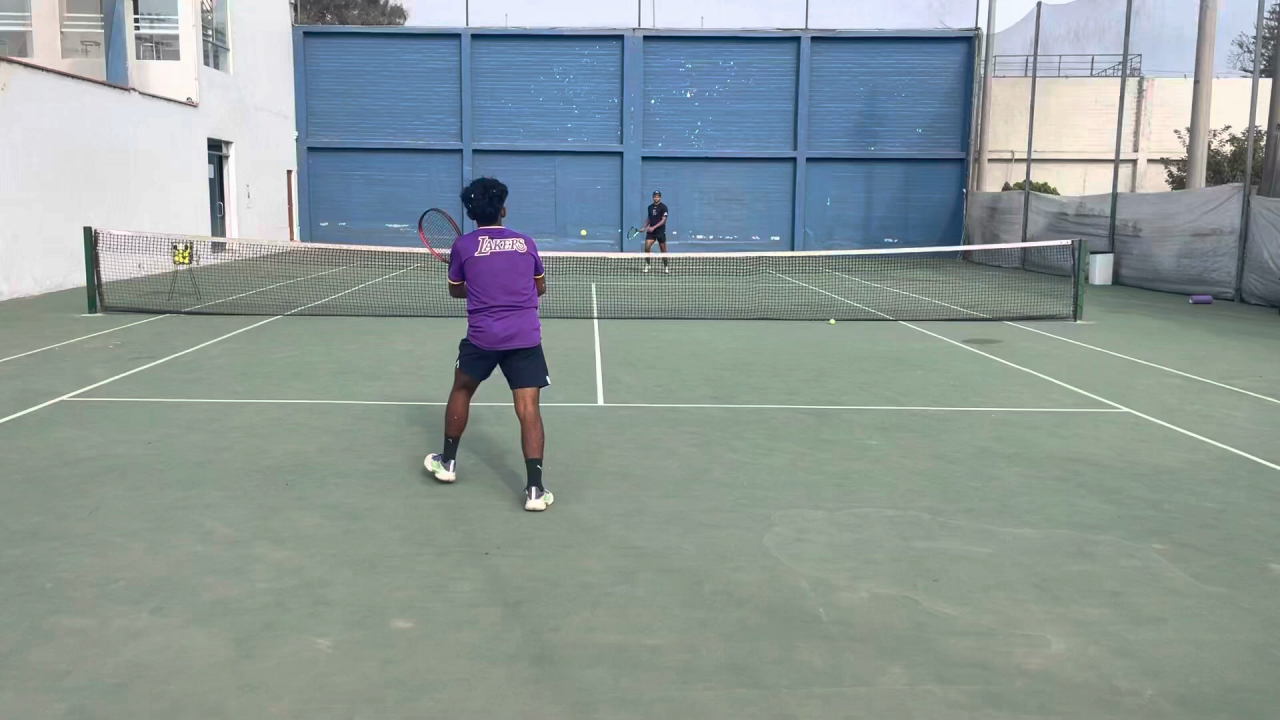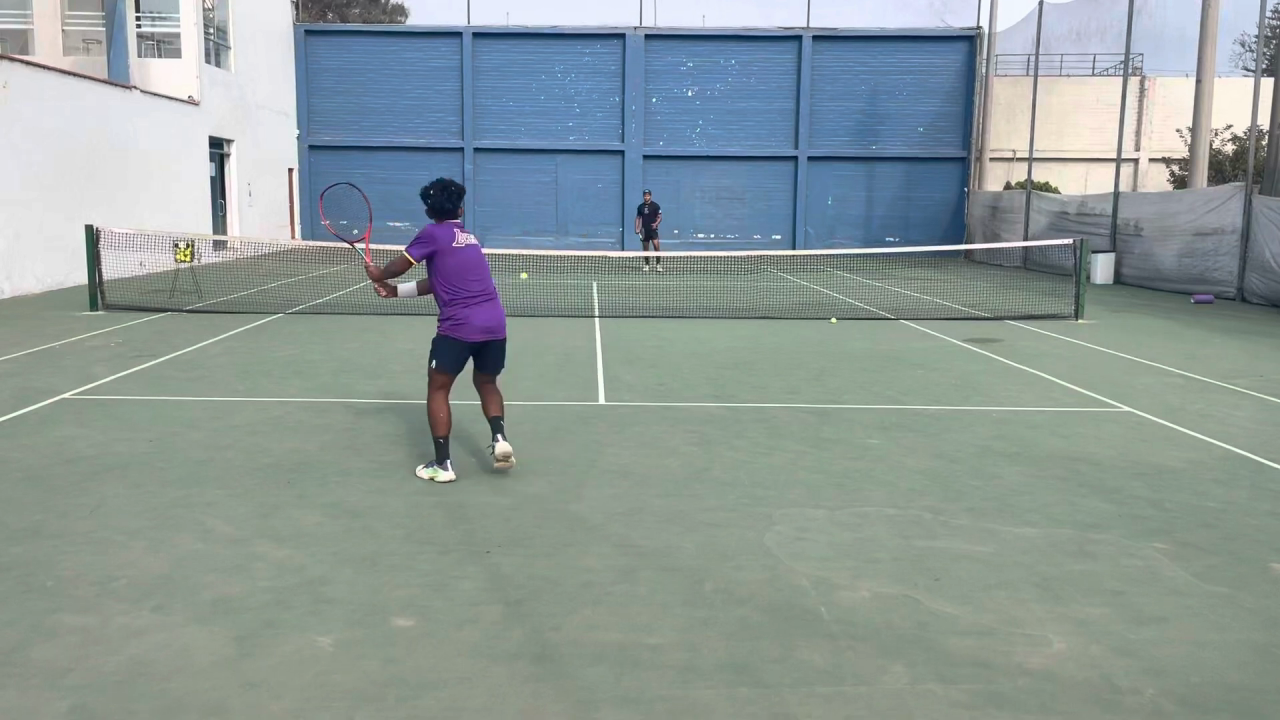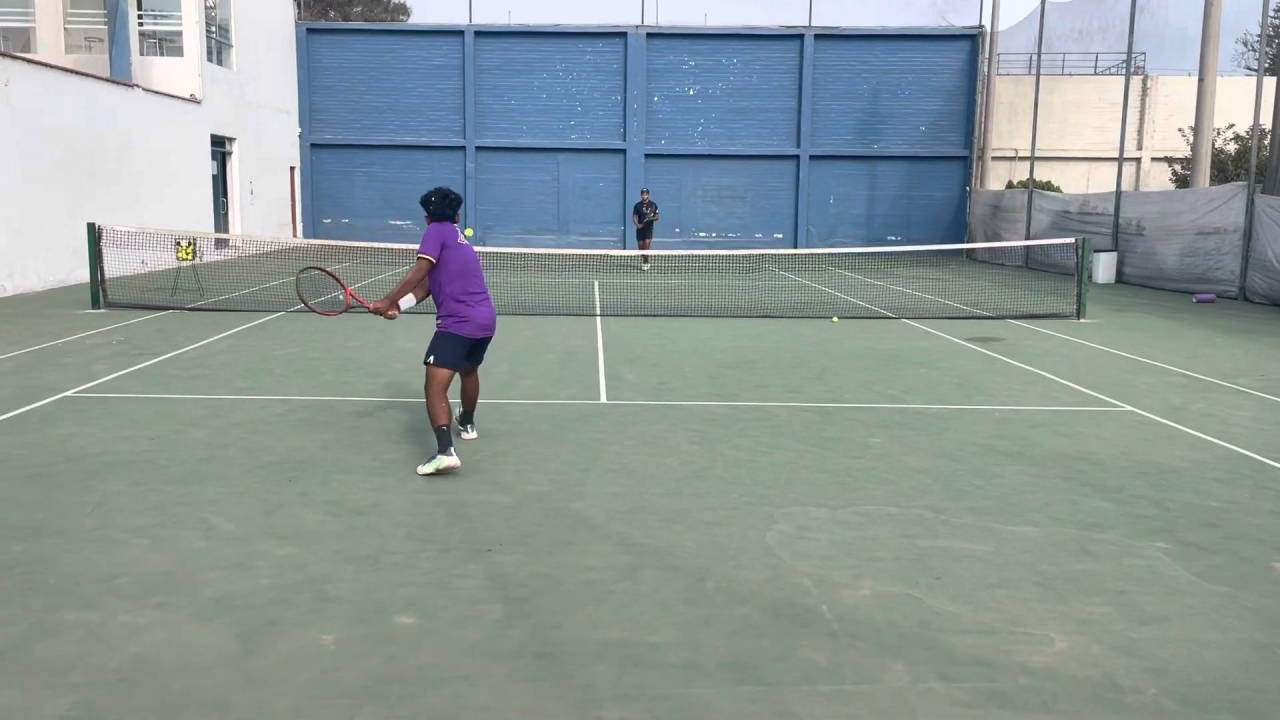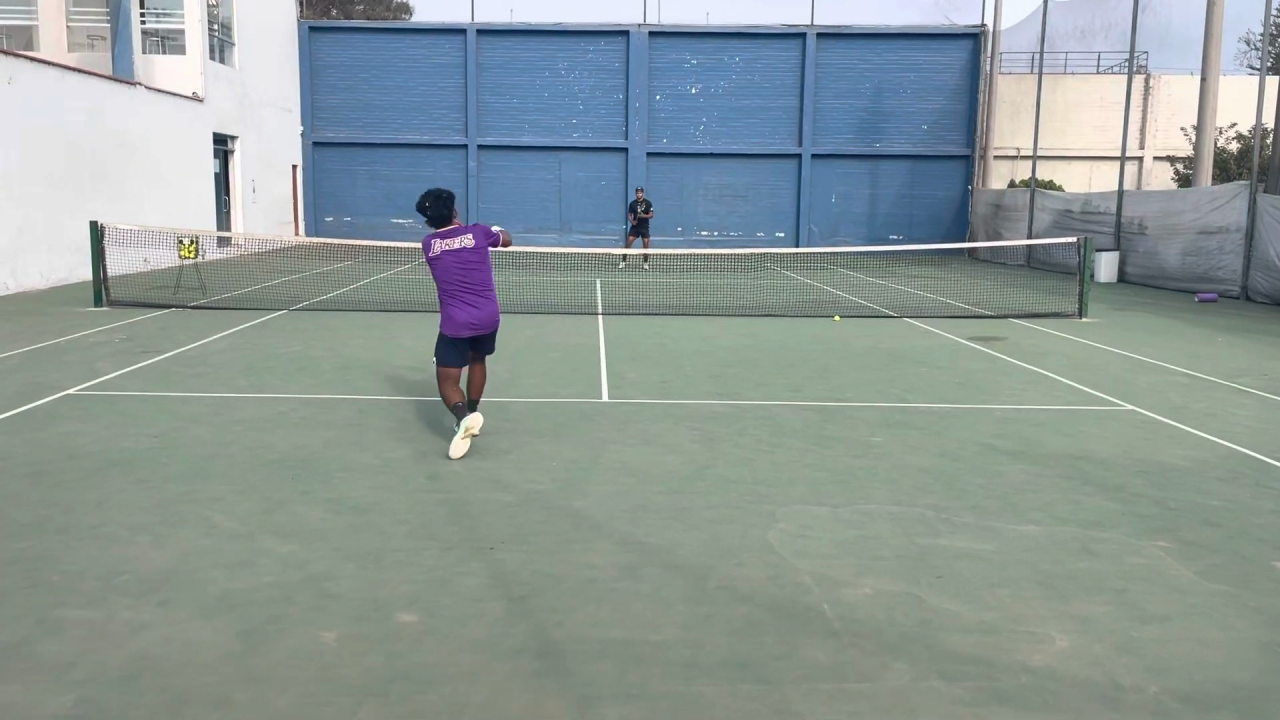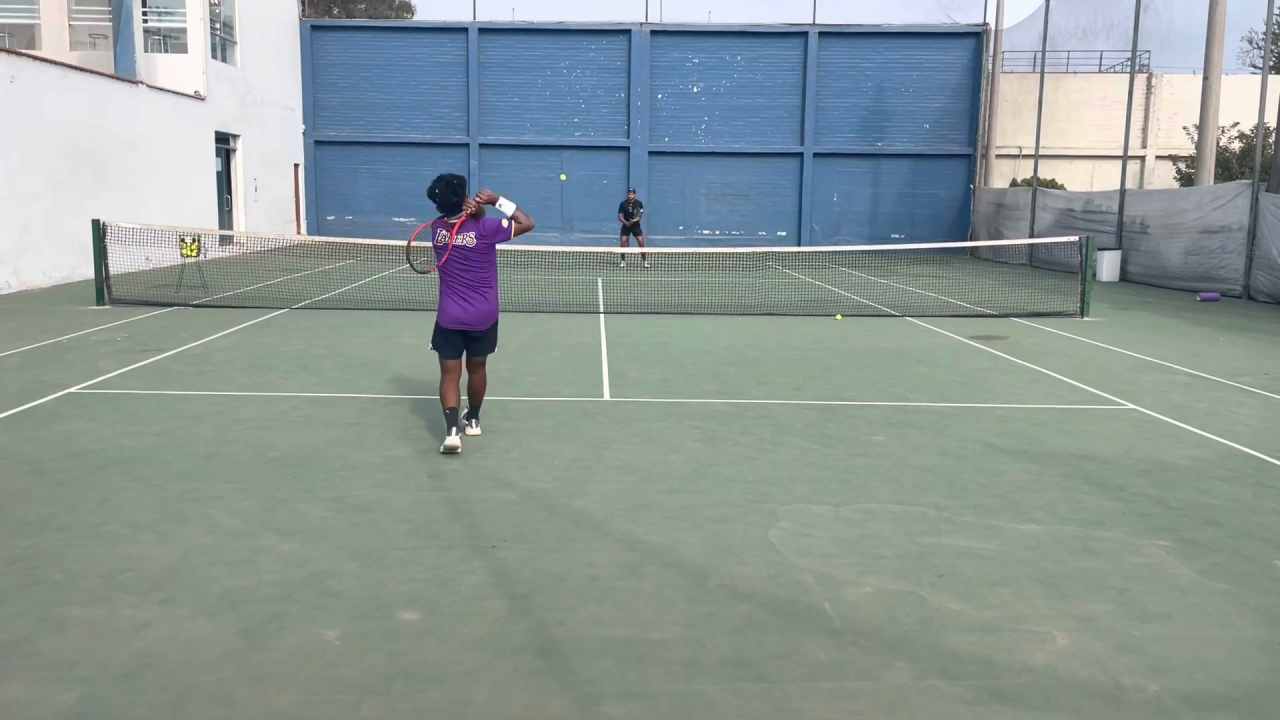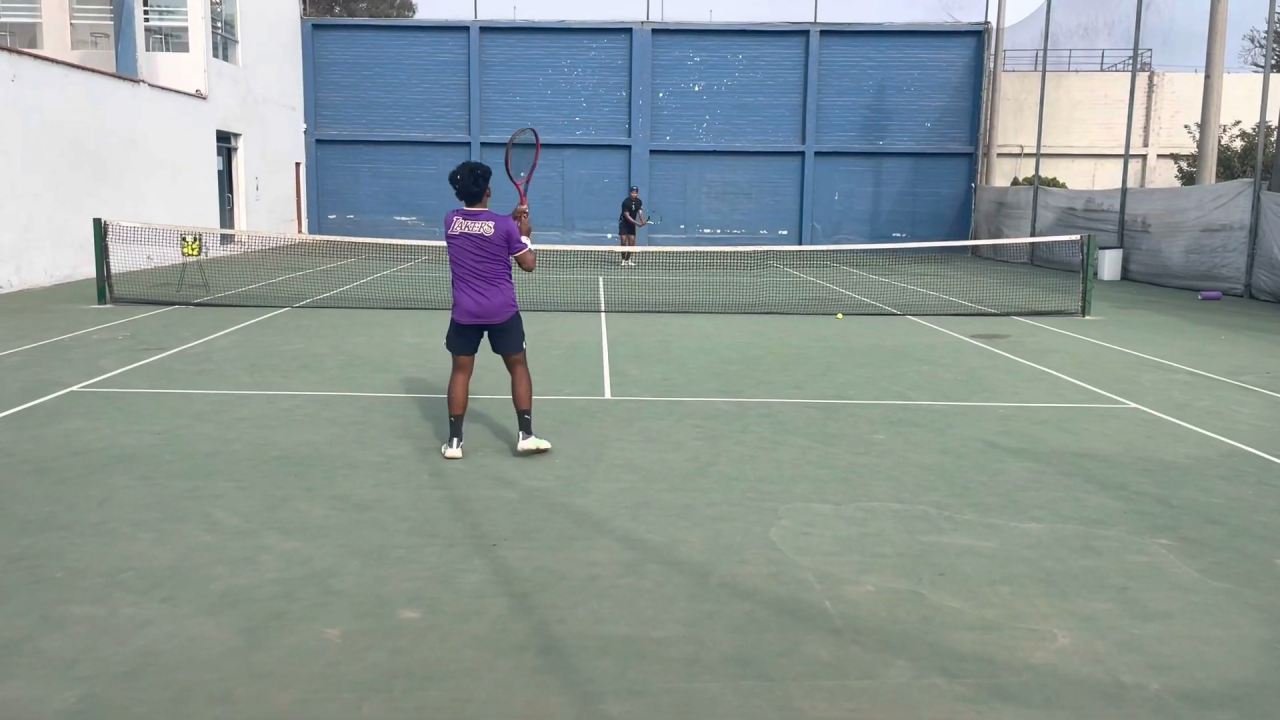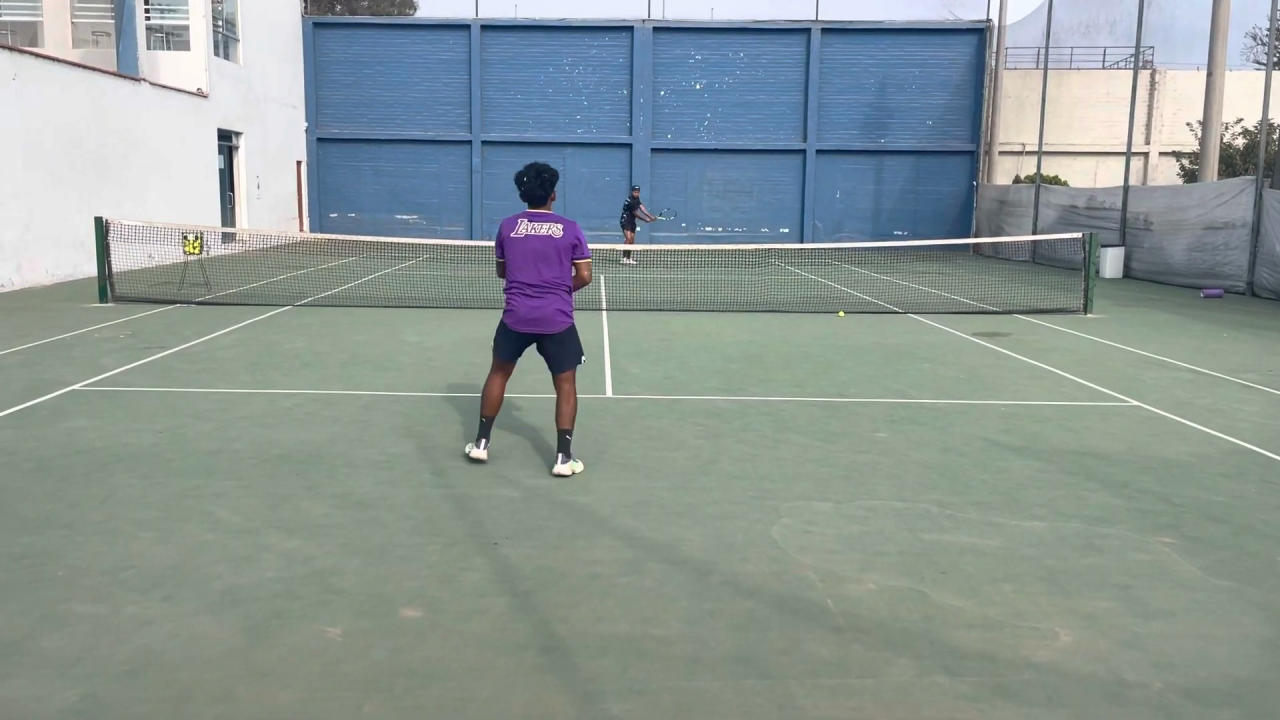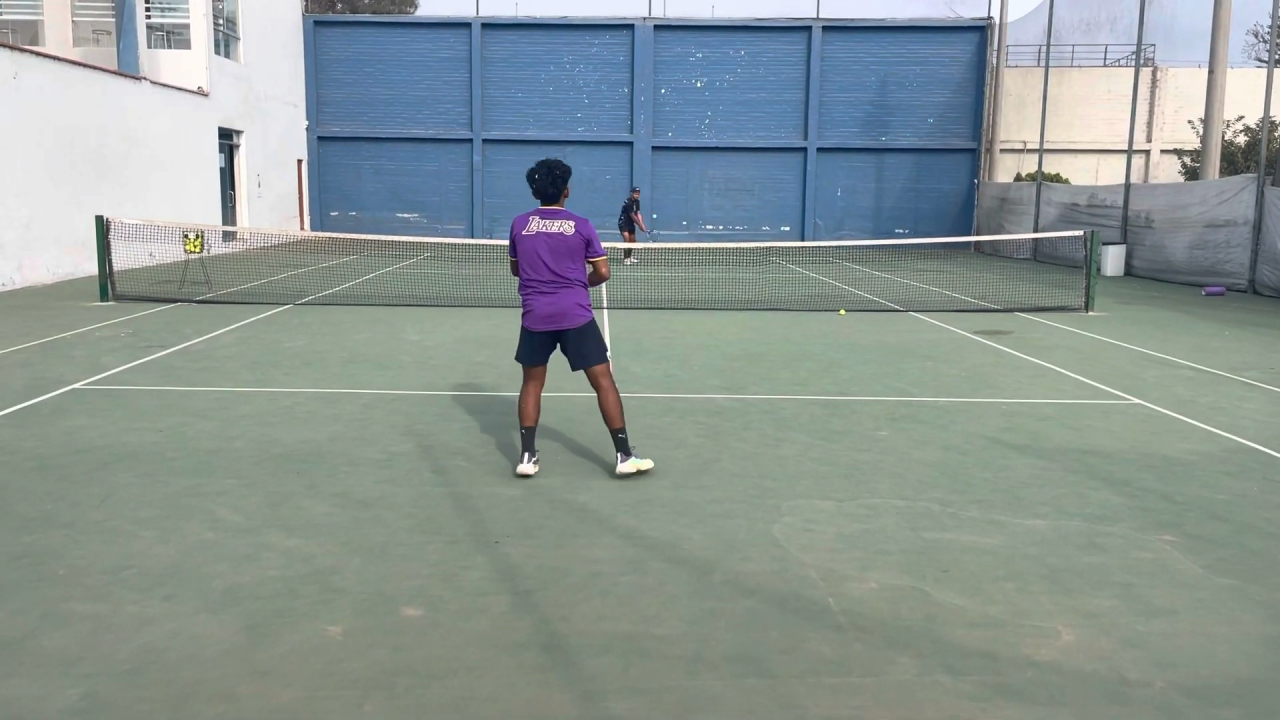
dt=0.4s
person 1, frame 1
left shoulder: (463, 245)
right shoulder: (525, 242)
left elbow: (456, 290)
right elbow: (540, 288)
left hip: (482, 336)
right hip: (525, 337)
left knee: (462, 390)
right knee: (529, 412)
left ankle: (447, 463)
right ankle: (536, 488)
person 1, frame 2
left shoulder: (434, 233)
right shoulder: (469, 238)
left elbow: (402, 264)
left wrist: (379, 275)
right wrist: (397, 290)
left hip: (458, 329)
right hip: (494, 325)
left knee: (438, 391)
right knee: (487, 386)
left ankle: (442, 464)
right ankle: (499, 440)
person 1, frame 3
left shoulder: (437, 232)
right shoulder: (460, 239)
left elbow: (419, 273)
right elbow: (428, 284)
left wrist: (389, 301)
right wrist: (399, 306)
left hip: (458, 323)
right hip: (486, 320)
left knee: (435, 388)
right knee: (468, 370)
left ankle: (445, 451)
right ankle: (467, 423)
person 1, frame 4
left shoulder: (428, 244)
right shoulder: (478, 233)
right elbow: (506, 240)
right wrist: (493, 229)
left hip: (454, 323)
right hip: (488, 317)
left knee: (447, 382)
right knee: (477, 361)
left ankle: (465, 417)
right ankle: (471, 414)
person 1, frame 5
left shoulder: (436, 228)
right shoulder: (485, 228)
right elbow: (527, 223)
left wrist: (476, 208)
right wrist: (496, 199)
left hip: (449, 316)
right hip: (484, 315)
left knee: (449, 374)
right knee: (476, 367)
left ankle: (452, 430)
right ankle: (472, 420)
person 1, frame 6
left shoulder: (450, 221)
right shoulder: (504, 225)
right elbow: (529, 265)
right wrist: (524, 233)
left hip: (464, 312)
right hip: (503, 310)
left knee: (461, 373)
right knee: (519, 368)
left ankle: (454, 441)
right ankle: (526, 434)
person 1, frame 7
left shoulder: (507, 227)
right shoulder: (569, 229)
right elbow: (584, 277)
left hip: (516, 317)
right hip: (556, 319)
left knee: (498, 375)
right knee: (566, 385)
left ankle: (481, 442)
right ankle: (563, 457)
person 1, frame 8
left shoulder: (520, 224)
right shoulder: (581, 226)
right elbow: (602, 273)
left hip: (535, 317)
right hip: (576, 316)
left knee: (532, 383)
right knee: (603, 382)
left ankle: (526, 455)
right ankle: (624, 455)
